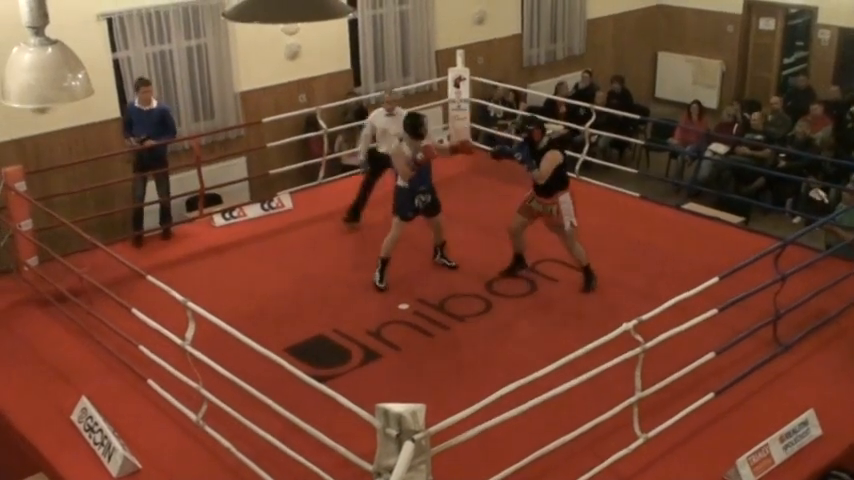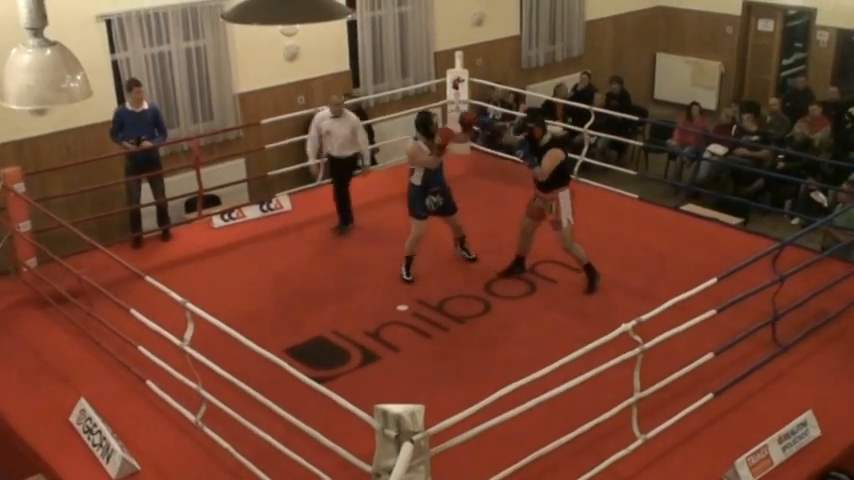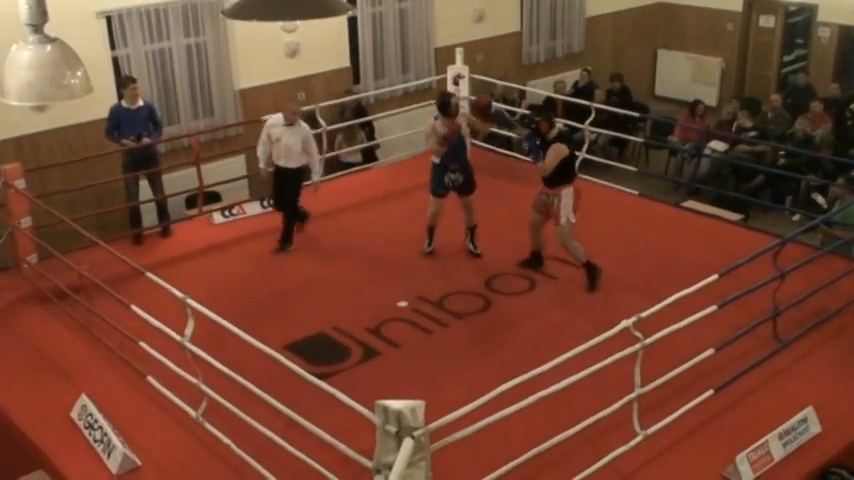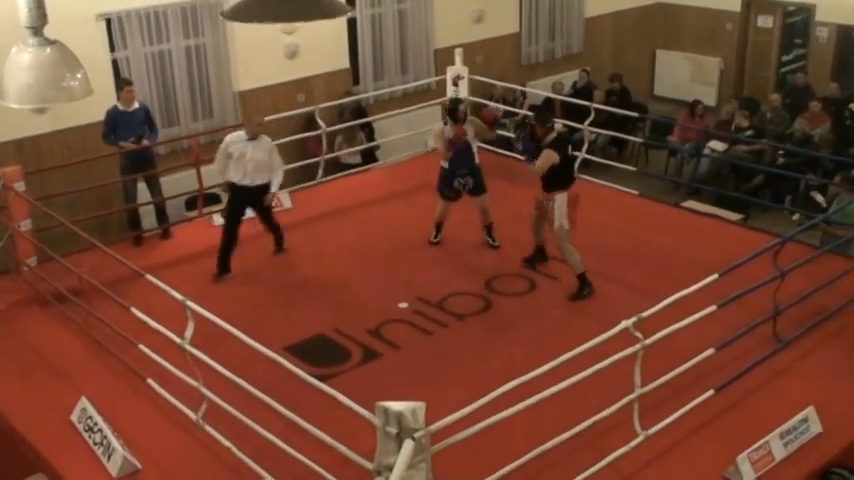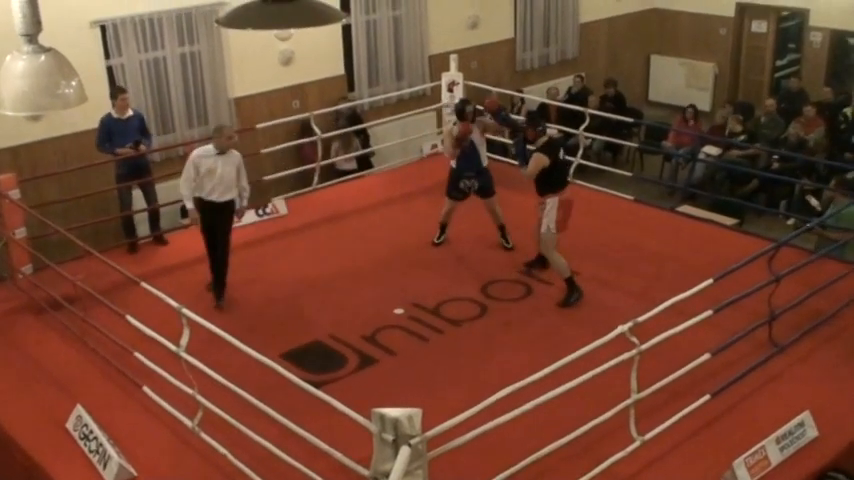
dt=0.3s
person 1, frame 1
left shoulder: (553, 152)
right shoulder: (533, 145)
left elbow: (541, 178)
right elbow: (520, 154)
left wrist: (526, 159)
right wrist: (505, 152)
left hip: (557, 200)
right hip: (537, 196)
left knee: (570, 243)
right knee: (514, 228)
left ankle: (589, 274)
right ankle: (519, 262)
person 1, frame 2
left shoulder: (555, 150)
right shoulder: (537, 141)
left elbow: (541, 175)
left wrist: (527, 156)
left hip: (558, 197)
right hip: (540, 194)
left knee: (567, 243)
right knee: (525, 231)
left ankle: (591, 273)
right ankle: (518, 265)
person 1, frame 3
left shoulder: (559, 145)
right shoulder: (548, 136)
left elbow: (545, 170)
left wrist: (533, 149)
left hip: (562, 193)
right hip: (548, 189)
left knee: (565, 240)
right knee: (534, 224)
left ankle: (592, 271)
right ankle: (536, 258)
person 1, frame 4
left shoulder: (551, 151)
right shoulder: (561, 136)
left elbow: (537, 171)
left wrist: (528, 151)
left hip: (560, 197)
right hip: (553, 193)
left knee: (563, 244)
right knee: (537, 218)
left ankle: (585, 284)
right ankle: (540, 253)
person 1, frame 5
left shoulder: (541, 155)
right shoulder: (552, 141)
left elbow: (528, 175)
left wrist: (521, 154)
left hip: (554, 199)
right hip: (557, 194)
left knee: (548, 248)
right knee: (543, 232)
left ankle: (573, 288)
right ankle: (541, 260)
person 2, frame 1
left shoulder: (162, 109)
right shoulder: (130, 109)
left elbow: (172, 133)
right elbow: (126, 130)
left wrist: (156, 142)
right wrist: (132, 140)
left hip: (159, 156)
right hip: (140, 157)
left knee: (164, 194)
right knee: (137, 196)
left ankle: (166, 226)
right ankle: (137, 232)
person 2, frame 2
left shoulder: (153, 110)
right shoulder: (120, 113)
left elbow: (163, 133)
right elbow: (113, 134)
left wrist: (152, 143)
right wrist: (124, 144)
left hip: (152, 158)
right hip: (132, 160)
left knee: (160, 195)
right knee: (133, 199)
left ankle: (165, 228)
right ankle: (136, 234)
person 2, frame 3
left shoulder: (148, 106)
right shoulder: (116, 110)
left elbow: (158, 128)
right elbow: (109, 133)
left wrist: (151, 139)
right wrist: (123, 141)
left hip: (150, 154)
right hip: (130, 157)
left knee: (159, 191)
right knee: (132, 196)
left ankle: (165, 224)
right ankle: (137, 231)
person 2, frame 4
left shoulder: (143, 108)
right shoulder: (112, 114)
left elbow: (154, 129)
right elbow: (106, 137)
left wrist: (149, 141)
right wrist: (122, 144)
left hip: (147, 157)
right hip: (127, 161)
left knee: (157, 194)
right knee: (130, 199)
left ankle: (165, 226)
right ankle: (137, 233)
person 2, frame 5
left shoulder: (137, 116)
right shoulder: (106, 121)
left elbow: (147, 135)
right elbow: (100, 145)
left wrist: (145, 146)
right wrist: (119, 150)
left hip: (142, 165)
right hip: (123, 168)
left knee: (152, 201)
right knee: (126, 207)
left ankle: (157, 234)
right ankle: (132, 240)
person 3, frame 1
left shoulder: (425, 141)
right shoulder: (397, 149)
left elbow: (441, 151)
right elbow: (405, 175)
left wrist: (455, 149)
right wrist: (418, 163)
left hip: (426, 190)
right hip: (407, 194)
left knee: (438, 226)
right knee: (395, 234)
left ankle: (439, 256)
right ankle: (380, 271)
person 3, frame 2
left shoulder: (441, 137)
right shoulder: (413, 147)
left elbow: (463, 138)
right elbow: (433, 164)
left wrist: (467, 126)
right wrist: (440, 147)
left hip: (440, 189)
right hip: (420, 192)
left knee: (456, 223)
right knee: (417, 234)
left ankle: (462, 247)
right ankle: (406, 267)
person 3, frame 3
left shoulder: (464, 118)
right shoulder: (432, 126)
left elbow: (484, 129)
right elbow: (435, 151)
left wrist: (490, 115)
right wrist: (446, 138)
left hip: (462, 168)
right hip: (442, 169)
left knee: (468, 206)
right knee: (435, 209)
left ankle: (471, 239)
right ankle: (430, 239)
person 3, frame 4
left shoulder: (472, 123)
right shoulder: (441, 131)
left elbow: (490, 136)
right elbow: (444, 155)
right wrist: (453, 143)
left hip: (472, 171)
right hip: (451, 173)
left knee: (484, 207)
right knee: (444, 208)
left ankle: (489, 234)
right ankle: (437, 231)
person 3, frame 5
left shoulder: (481, 124)
right shoulder: (450, 131)
left elbow: (500, 130)
right elbow: (450, 155)
right wrist: (459, 141)
left hip: (480, 172)
right hip: (459, 174)
left knee: (493, 208)
right knee: (448, 208)
left ankle: (504, 235)
right ankle: (441, 232)
person 4, frame 1
left shoulder: (405, 117)
right shoulder: (375, 116)
right elbow: (366, 136)
right wrist: (362, 157)
right hip: (381, 155)
right knee: (367, 185)
right ankle: (353, 215)
person 4, frame 2
left shoulder: (352, 119)
right shoulder: (320, 117)
left elbow: (362, 140)
right elbow: (313, 139)
left wrist: (366, 162)
right wrist: (312, 160)
left hip: (348, 158)
right hip: (332, 157)
left knee: (340, 191)
right knee: (341, 189)
left ankle: (346, 222)
right ankle: (345, 220)
person 4, frame 3
left shoulder: (304, 130)
right shoulder: (271, 123)
left elbow: (313, 154)
right elbow: (264, 144)
left wrist: (315, 177)
right wrist: (262, 164)
left hip: (296, 171)
right hip: (279, 169)
left knee: (290, 206)
right knee: (278, 204)
left ankle: (286, 241)
right ankle: (301, 216)
person 4, frame 4
left shoulder: (267, 143)
right shoulder: (230, 140)
left elbow: (277, 168)
right elbow: (220, 162)
left wrist: (273, 191)
right wrist: (225, 180)
left hip: (260, 190)
right hip: (237, 189)
left knee: (268, 221)
right knee: (229, 229)
left ankle: (280, 242)
right ankle: (223, 269)
person 4, frame 5
left shoulder: (236, 157)
right shoulder: (198, 155)
left elbow: (242, 182)
right elbow: (186, 183)
left wrist: (243, 203)
right wrist: (191, 207)
left hip: (226, 206)
right hip: (204, 205)
left knee: (222, 248)
right knee: (211, 246)
left ankle: (220, 291)
right ankle: (217, 279)
